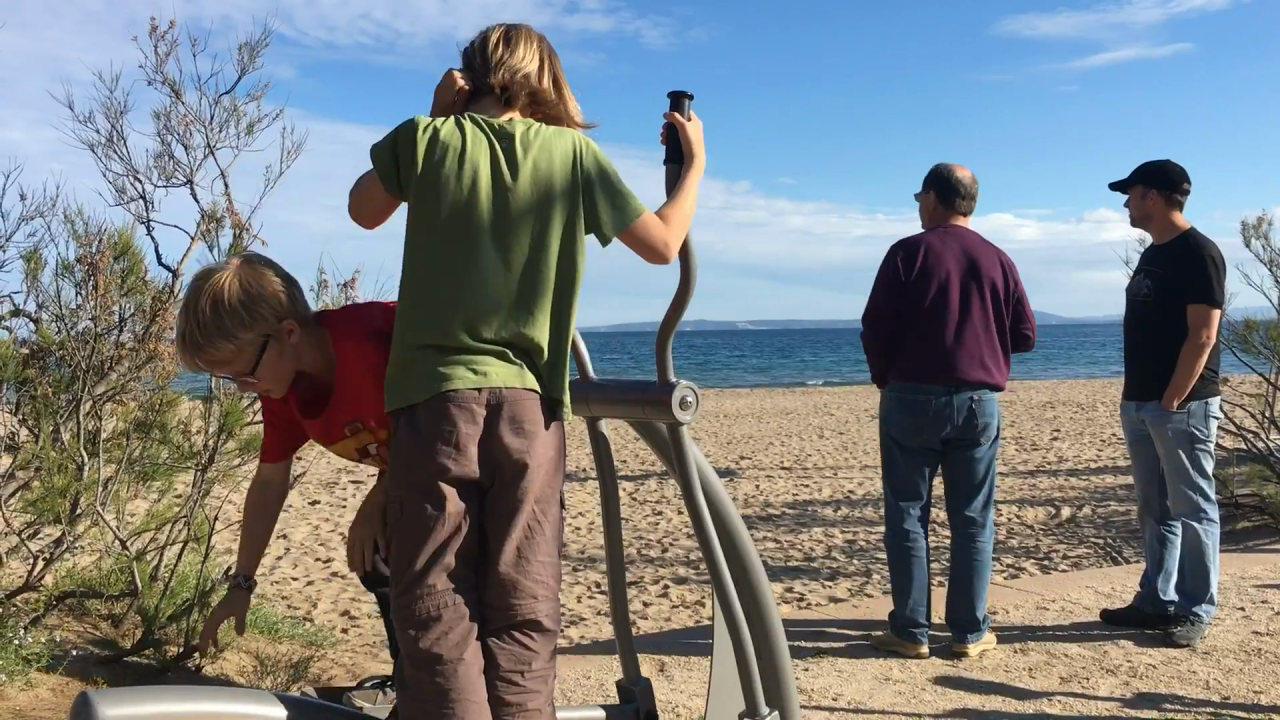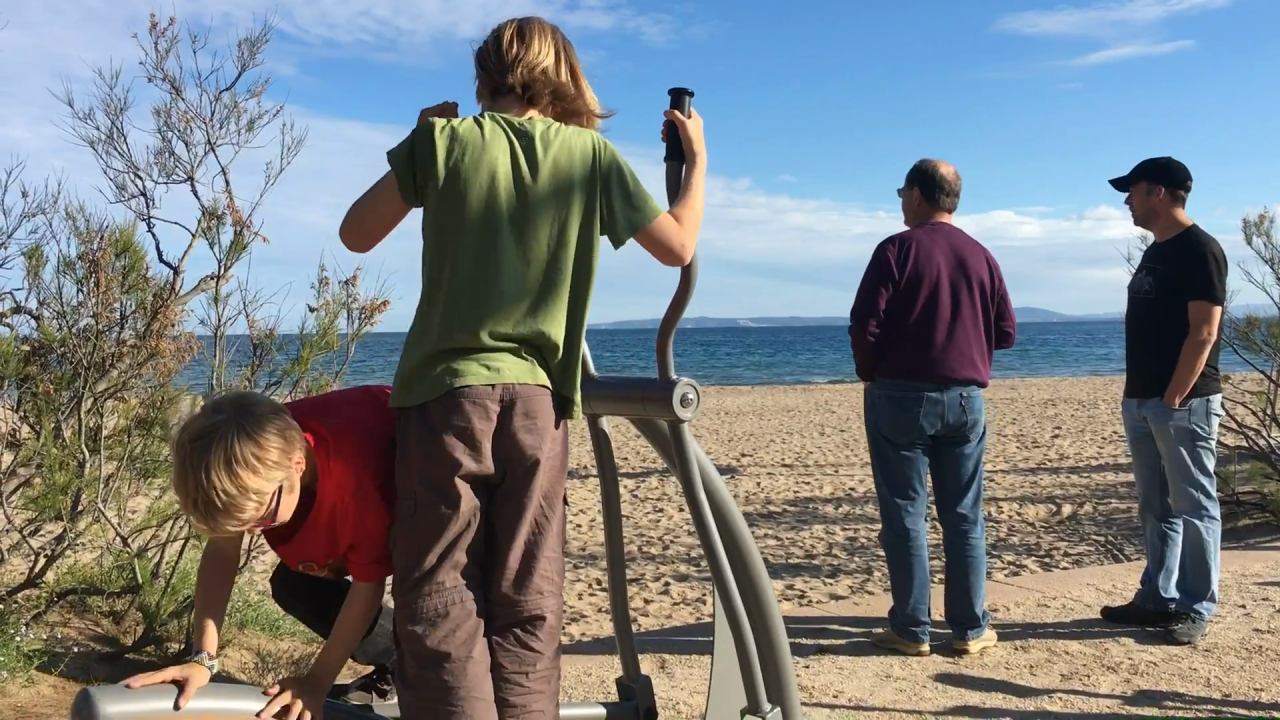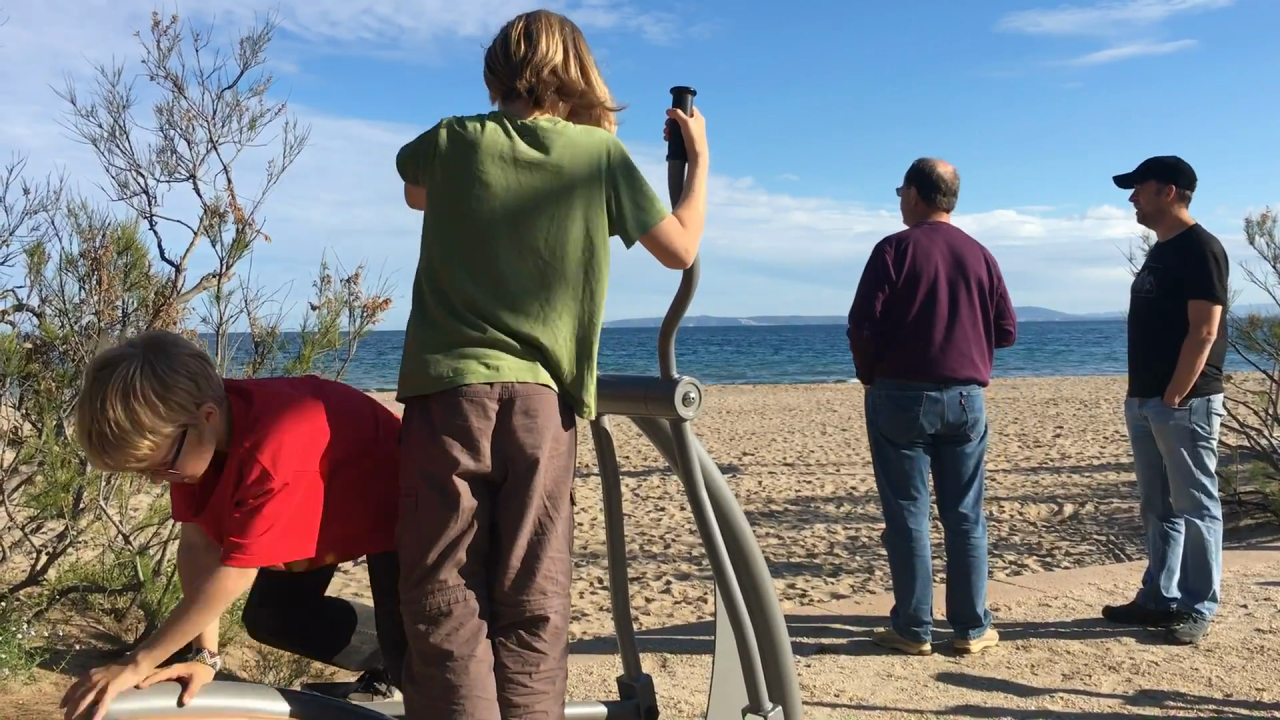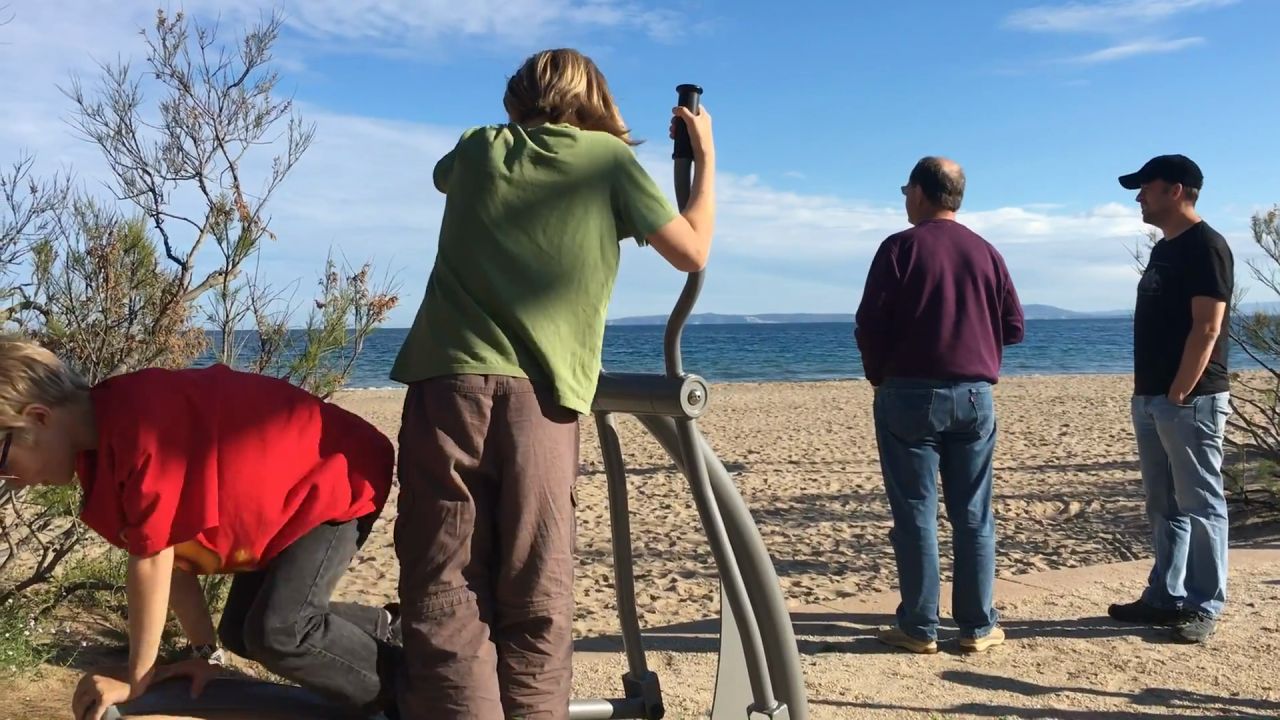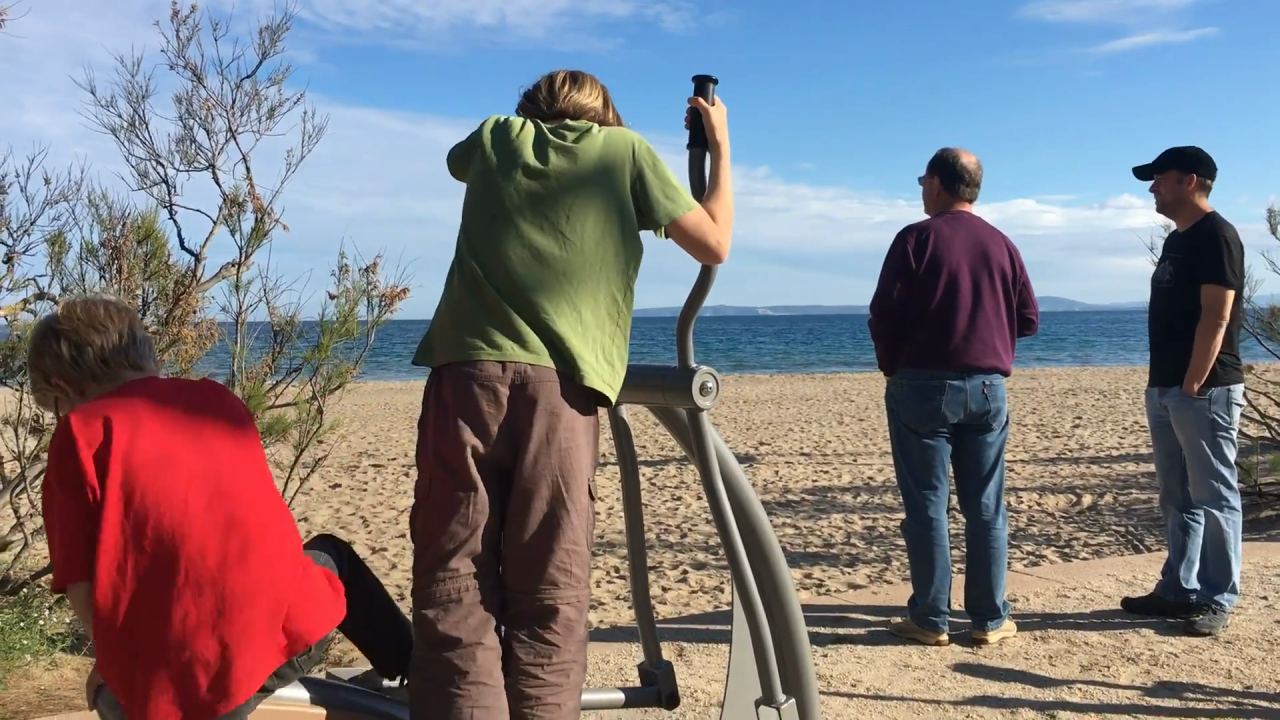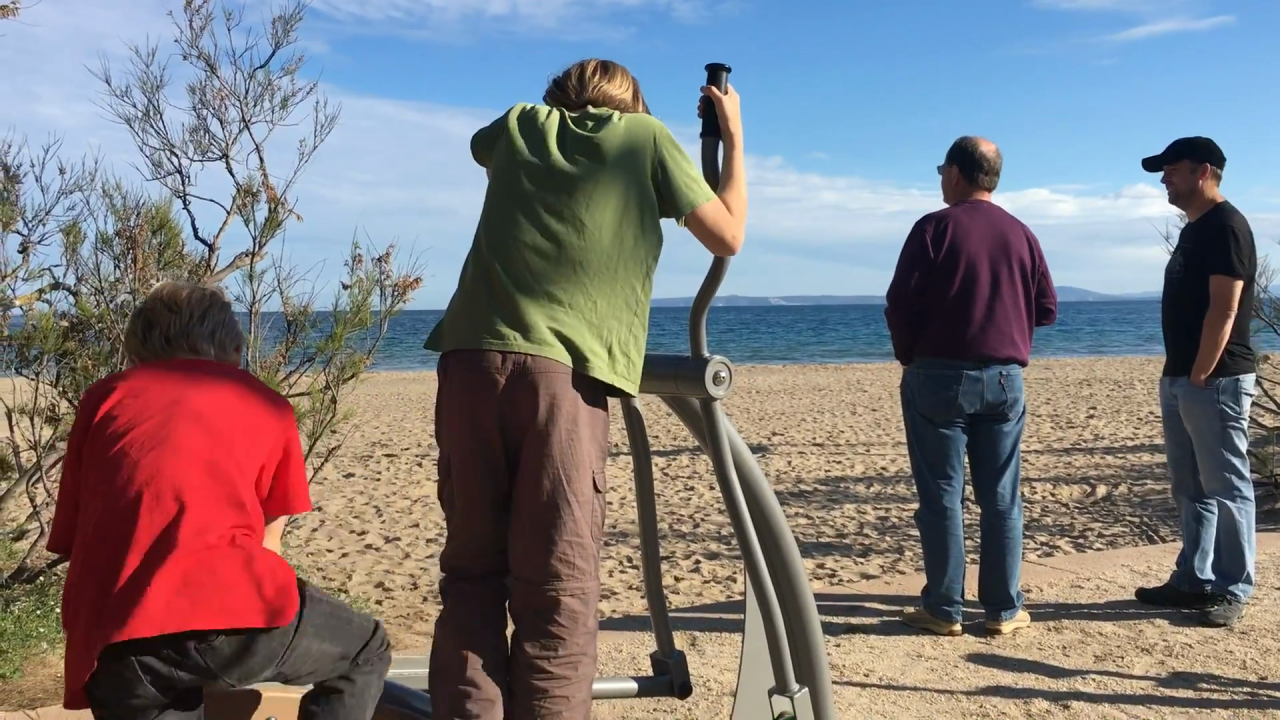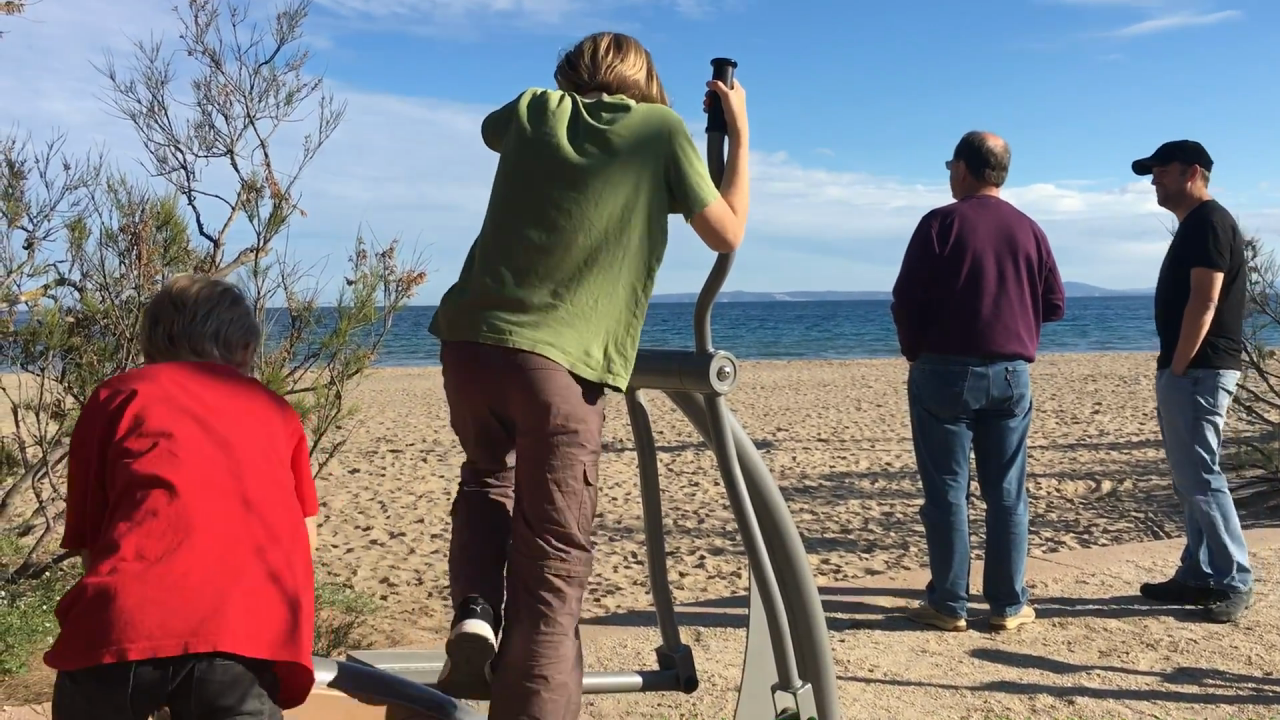
dt=0.5s
person 1, frame 1
left shoulder: (426, 141)
right shoulder: (571, 151)
left elbow: (363, 212)
right elbow: (662, 243)
right wrist: (694, 161)
left hip: (434, 396)
right hip: (527, 401)
left knee: (437, 606)
right knee: (523, 610)
person 1, frame 2
left shoulder: (443, 139)
right shoulder: (590, 153)
left elbow: (358, 236)
right elbow: (678, 246)
right wrist: (696, 159)
left hip: (447, 392)
right hip: (536, 398)
left knee: (440, 600)
right knee: (527, 603)
person 1, frame 3
left shoulder: (451, 141)
right shoulder: (599, 153)
left elbow: (414, 196)
right elbow: (680, 250)
right wrist: (698, 156)
left hip: (452, 391)
right hip: (544, 398)
left knee: (446, 597)
right knee: (532, 603)
person 1, frame 4
left shoulder: (476, 149)
right shoulder: (607, 157)
right elbow: (693, 253)
right wrist: (705, 158)
left hip: (447, 385)
right hip: (538, 396)
left knee: (445, 602)
right knee: (536, 603)
person 1, frame 5
left shoulder: (493, 138)
right shoulder: (624, 148)
right elbow: (713, 244)
right wrist: (720, 147)
left hip: (467, 375)
right hip: (558, 386)
left knee: (454, 596)
right knee: (547, 601)
person 1, frame 6
left shoulder: (519, 125)
right shoulder: (645, 135)
right elbow: (728, 236)
right wrist: (733, 136)
left hip: (473, 361)
right hip: (563, 373)
left knee: (472, 568)
right knee: (557, 589)
person 1, frame 7
left shoulder: (531, 110)
right shoulder: (661, 128)
right elbow: (728, 235)
right wrist: (739, 132)
left hip: (472, 344)
right hip: (561, 364)
left knee: (487, 479)
right knee: (549, 572)
left ankle: (476, 612)
person 2, frame 1
left shoulder: (907, 253)
right shoulder: (997, 260)
left elbow: (875, 330)
right elbow: (1025, 336)
left wrist: (883, 378)
left hip: (912, 399)
right hip: (978, 402)
left knee: (907, 517)
right knee: (972, 521)
left ankle: (910, 630)
right ankle: (970, 631)
person 2, frame 2
left shoulder: (897, 249)
right shoulder: (981, 256)
left elbow: (866, 326)
right elbow: (1006, 332)
left wrist: (868, 373)
left hip: (901, 396)
right hip: (965, 398)
left knee: (905, 515)
right knee: (964, 516)
left ankle: (911, 629)
right ankle: (969, 628)
person 2, frame 3
left shoulder: (895, 249)
right shoulder: (980, 254)
left elbow: (864, 328)
right elbow: (1006, 330)
left wrist: (870, 375)
left hip: (901, 396)
right hip: (966, 398)
left knee: (907, 514)
right knee: (966, 516)
left ankle: (913, 628)
right ankle: (972, 627)
person 2, frame 4
left shoulder: (900, 248)
right shoulder: (986, 252)
left elbow: (870, 324)
right elbow: (1014, 327)
left wrist: (878, 376)
left hip: (910, 394)
right hip: (975, 395)
left knee: (915, 513)
right knee: (973, 514)
left ankle: (919, 627)
right ankle: (978, 625)
person 2, frame 5
left shoulder: (916, 238)
right shoulder: (1002, 244)
left elbow: (885, 314)
right elbow: (1028, 319)
left wrist: (891, 366)
left hip: (923, 386)
right hip: (988, 388)
left knee: (927, 504)
right knee: (986, 507)
left ankle: (930, 618)
right ankle: (990, 618)
person 2, frame 6
left shoulder: (935, 227)
right shoulder: (1021, 234)
left elbow: (901, 303)
right elbow: (1047, 308)
left wrist: (907, 355)
left hip: (939, 375)
right hip: (1005, 378)
left knee: (942, 495)
right knee: (1001, 497)
left ankle: (944, 609)
right ankle: (1004, 608)
person 2, frame 7
left shoulder: (941, 223)
right shoulder: (1029, 229)
left elbow: (907, 300)
right elbow: (1054, 305)
left wrist: (914, 351)
left hip: (945, 372)
right hip: (1011, 374)
left knee: (947, 490)
right knee: (1007, 493)
left ankle: (948, 604)
right ankle: (1009, 604)
person 3, frame 1
left shoulder: (1198, 254)
right shoulder: (1152, 254)
left elbow: (1203, 337)
left wrist: (1172, 400)
right wrist: (1134, 395)
left hip: (1182, 405)
right hip: (1140, 404)
left knee: (1192, 510)
right knee: (1155, 510)
left ankle: (1195, 611)
right ankle: (1157, 600)
person 3, frame 2
left shoulder: (1199, 250)
right shoulder: (1154, 252)
left elbow: (1204, 333)
left wrist: (1174, 397)
right wrist: (1135, 394)
left hip: (1183, 403)
right hip: (1141, 401)
left knee: (1193, 507)
right knee: (1156, 508)
left ankle: (1196, 608)
right ankle: (1157, 598)
person 3, frame 3
left shoulder: (1201, 249)
right shoulder: (1159, 250)
left elbow: (1204, 333)
left wrist: (1174, 396)
left hip: (1184, 402)
right hip: (1144, 400)
left knee: (1195, 507)
right knee: (1158, 508)
left ankle: (1197, 608)
right ankle: (1160, 598)
person 3, frame 4
left shoulder: (1206, 246)
right shoulder: (1163, 249)
left elbow: (1206, 330)
left wrist: (1179, 394)
right wrist: (1146, 392)
left hip: (1190, 400)
right hip: (1149, 398)
left knee: (1200, 505)
right knee: (1164, 506)
left ankle: (1204, 607)
right ankle: (1165, 596)
person 3, frame 5
left shoulder: (1217, 236)
right shoulder: (1176, 239)
left elbow: (1216, 319)
left wrist: (1194, 384)
left hip: (1205, 391)
right hip: (1165, 389)
left knee: (1214, 498)
right knee: (1178, 498)
left ankle: (1217, 599)
right ankle: (1179, 589)
person 3, frame 6
left shoulder: (1226, 226)
right shoulder: (1194, 228)
left elbow: (1225, 310)
left wrist: (1200, 376)
left hip: (1215, 381)
right hip: (1180, 378)
left knee: (1227, 487)
right knee: (1191, 488)
left ankle: (1232, 590)
right ankle: (1194, 580)
person 3, frame 7
left shoulder: (1209, 222)
right shoulder: (1193, 225)
left elbow: (1204, 303)
left wrist: (1177, 367)
right wrist: (1172, 368)
left hip: (1199, 370)
right hip: (1187, 370)
left knee: (1198, 477)
right knee: (1192, 480)
left ankle: (1234, 581)
right ankle: (1200, 575)
person 4, frame 1
left shoulder: (372, 346)
right shoulder: (282, 392)
right elbow: (269, 483)
left wrist: (377, 503)
right wrist: (240, 586)
right knee: (381, 563)
person 4, frame 2
left shoulder: (350, 479)
left elbow: (368, 585)
right elbow: (222, 550)
left wrist: (318, 681)
right wrist: (203, 658)
right knee: (292, 587)
right ankle: (396, 667)
person 4, frame 3
left shoulder: (273, 448)
right shoulder: (181, 435)
left elbow: (235, 572)
right elbow: (198, 545)
left wrist: (140, 663)
right wrist: (206, 655)
left hip: (388, 506)
left knee: (406, 653)
right knee: (269, 616)
right ankle: (383, 665)
person 4, frame 4
left shoulder: (138, 420)
right shoulder: (99, 453)
left elbow: (153, 561)
right elbow: (173, 552)
left wrist: (136, 679)
right wrist: (205, 655)
left hip: (336, 476)
right hip: (285, 487)
left knee: (280, 632)
right knee: (259, 628)
right ankle: (379, 634)
person 4, frame 5
left shoulder: (79, 437)
right shoulder: (216, 400)
left elbow: (80, 584)
left wrist: (127, 673)
right hip: (292, 624)
right knee: (327, 557)
person 4, frame 6
left shoulder: (104, 399)
right shoulder: (266, 404)
left elbow: (80, 542)
left hip: (116, 639)
right hip: (235, 615)
right knee: (366, 651)
person 4, frame 7
left shoulder: (117, 396)
right shoulder: (275, 411)
left elbow: (89, 541)
right elbow: (301, 537)
left hip: (127, 625)
right hip: (244, 635)
